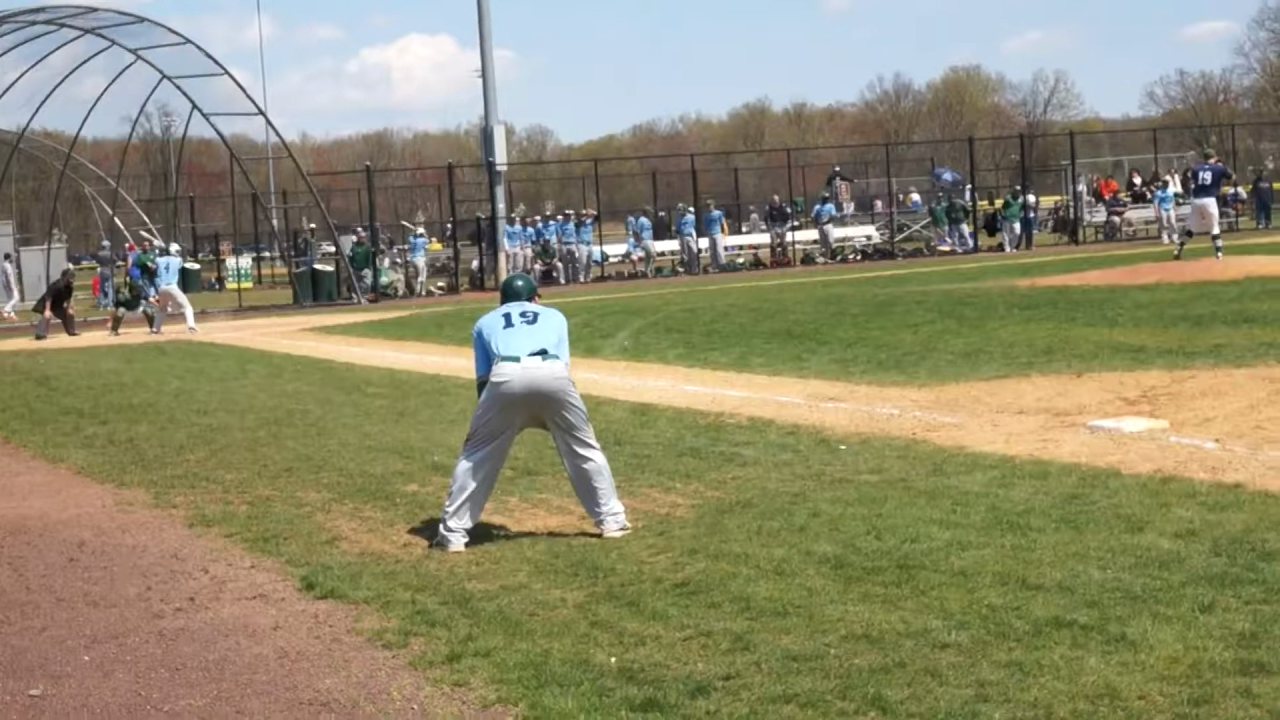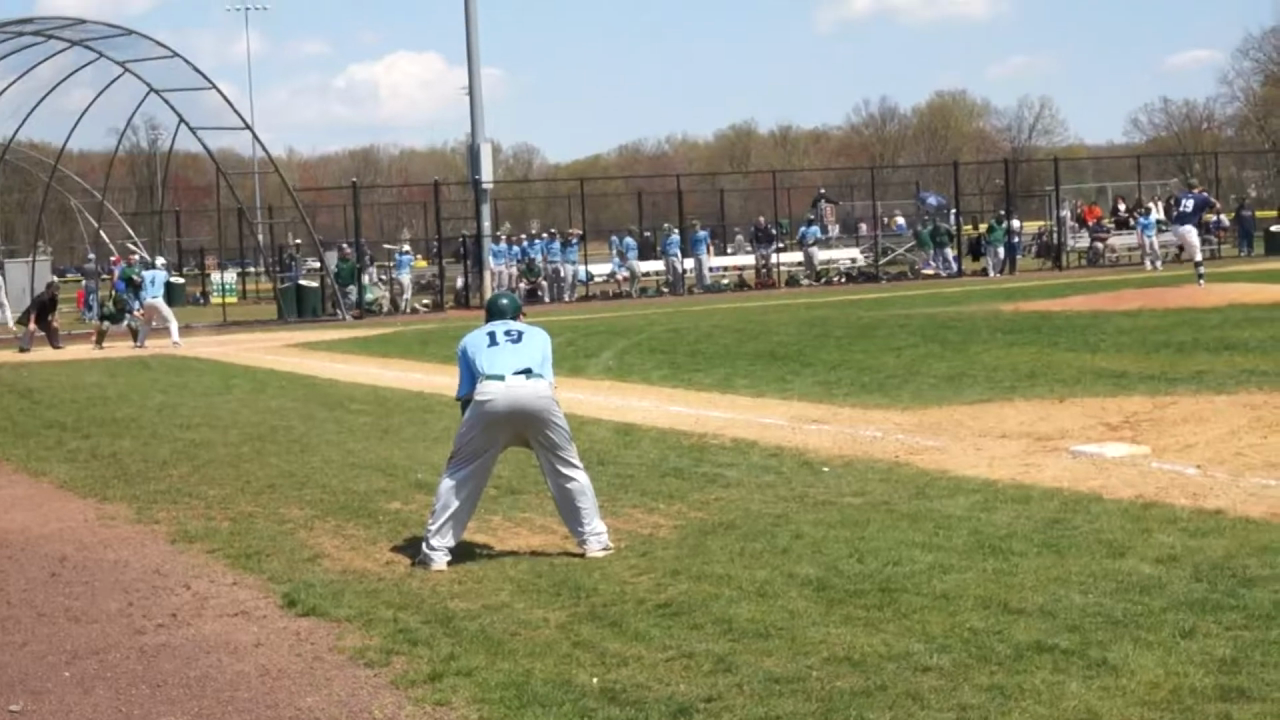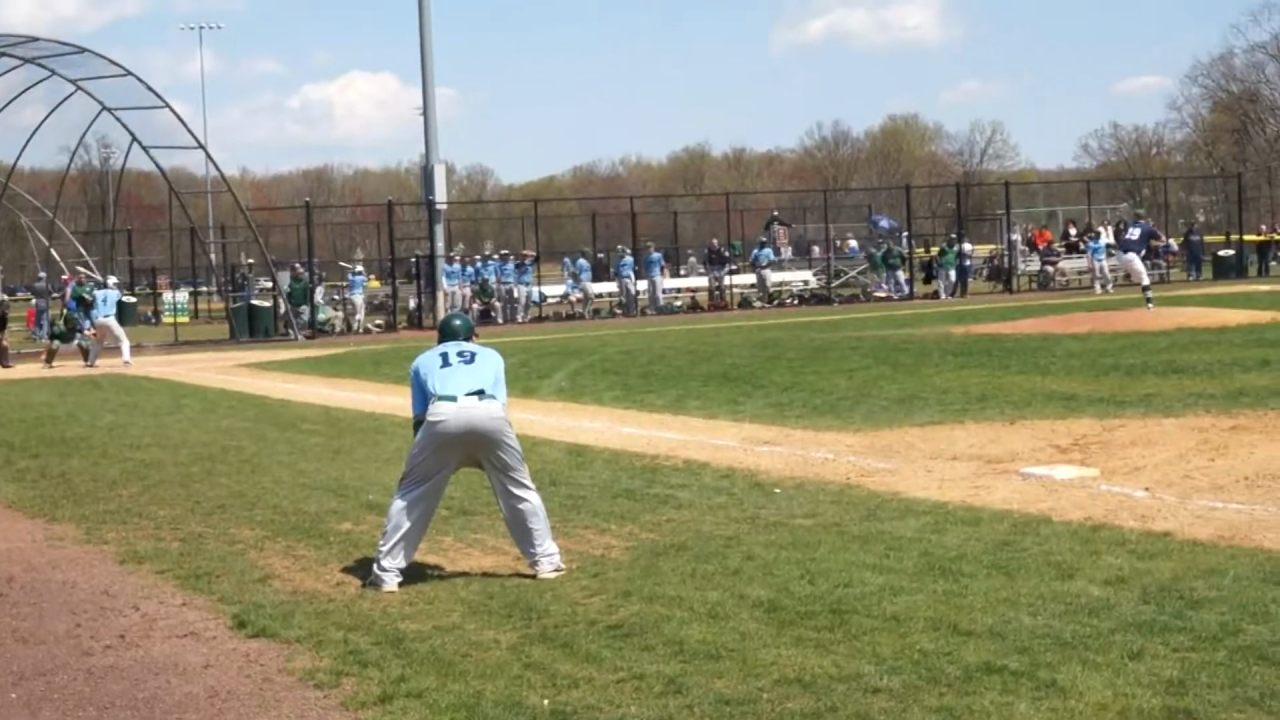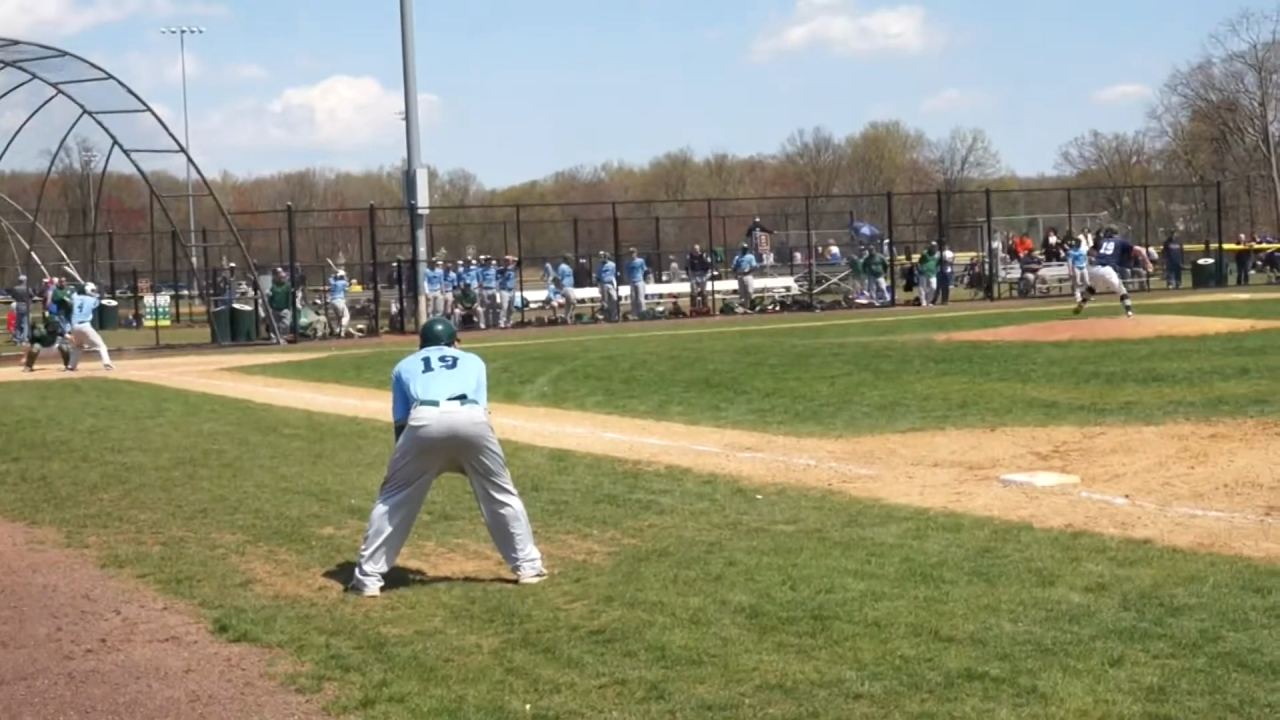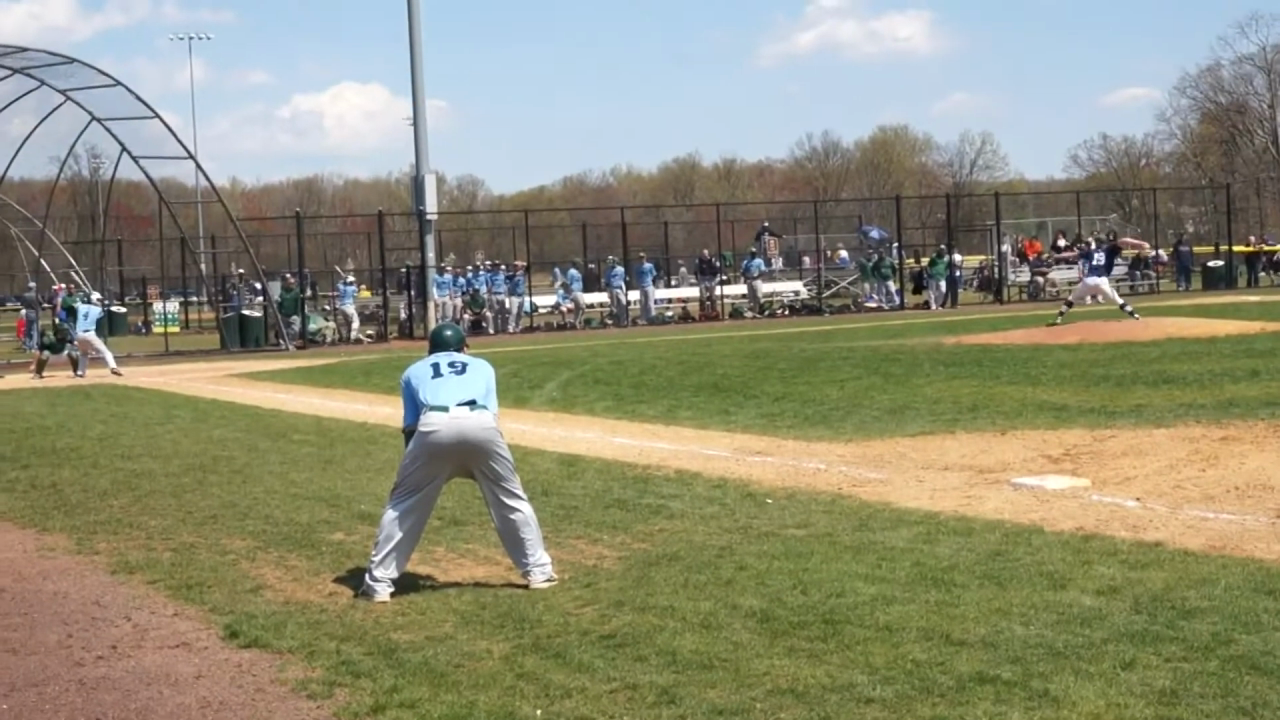
dt=0.2s
person 1, frame 1
left shoulder: (486, 322)
right shoulder: (553, 315)
left elbow: (483, 379)
left wrist: (492, 422)
right wrist: (549, 417)
left hip: (506, 377)
right hip: (552, 374)
left knee: (476, 456)
right knee: (584, 449)
left ankle: (453, 534)
right ankle: (611, 520)
person 1, frame 2
left shoulder: (470, 340)
right shoulder: (538, 334)
left elbow: (466, 397)
left wrist: (475, 440)
right wrist: (533, 435)
left hip: (490, 395)
right hip: (537, 394)
left knee: (460, 473)
right knee: (568, 469)
left ankle: (435, 552)
right ankle: (595, 540)
person 1, frame 3
left shoulder: (423, 361)
right shoulder: (491, 355)
left elbow: (419, 418)
left wrist: (427, 460)
right wrist: (485, 458)
left hip: (443, 416)
right hip: (489, 414)
left knee: (412, 495)
right knee: (520, 490)
left ankle: (386, 573)
right ankle: (546, 562)
person 1, frame 4
left shoulder: (405, 366)
right shoulder: (473, 360)
left elbow: (401, 422)
left wrist: (411, 465)
right wrist: (467, 462)
left hip: (425, 421)
right hip: (471, 420)
left knee: (394, 498)
right knee: (502, 495)
left ankle: (368, 578)
right ankle: (528, 567)
person 1, frame 5
left shoulder: (414, 371)
right shoulder: (482, 366)
left elbow: (410, 427)
left wrist: (420, 469)
right wrist: (477, 467)
left hip: (434, 427)
right hip: (481, 425)
left knee: (403, 505)
right knee: (511, 500)
left ankle: (378, 583)
right ankle: (538, 572)
